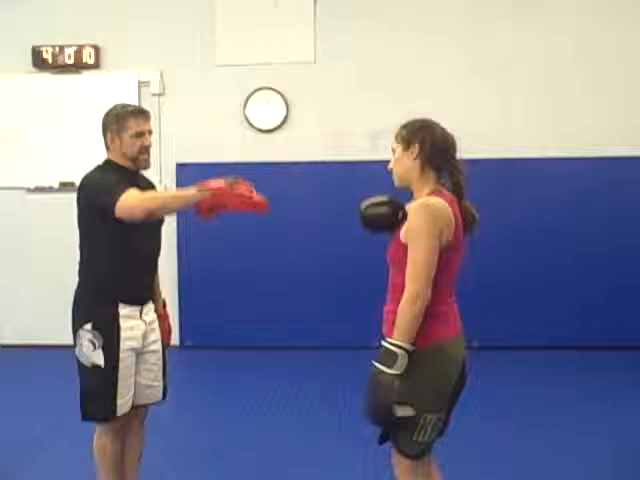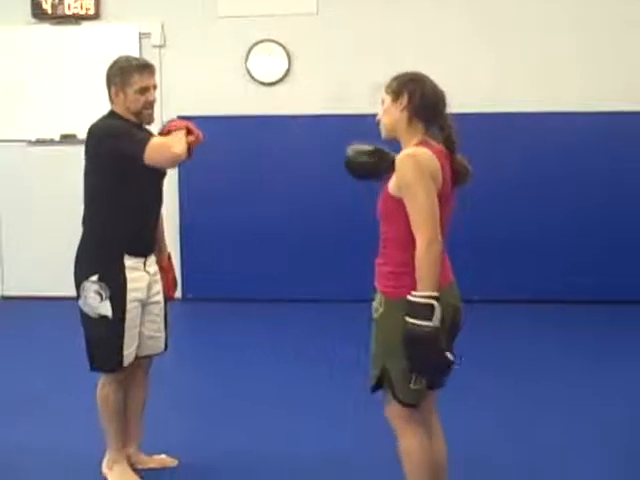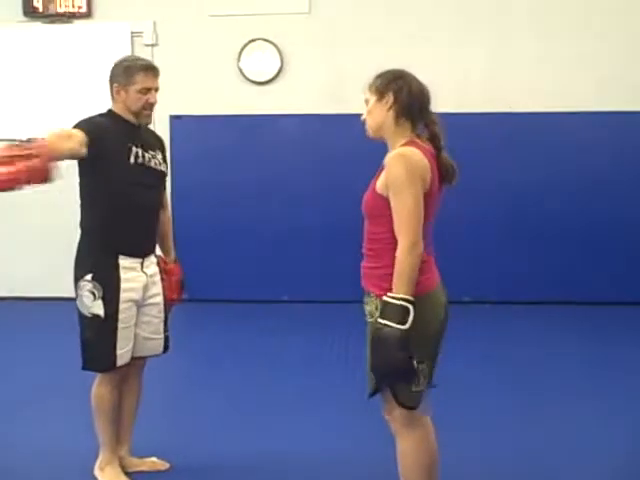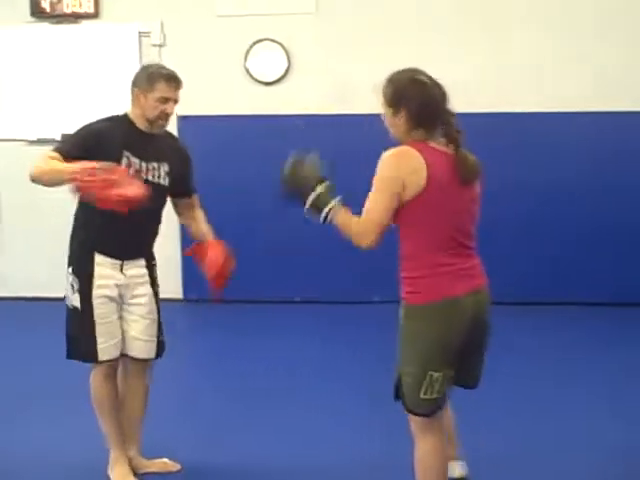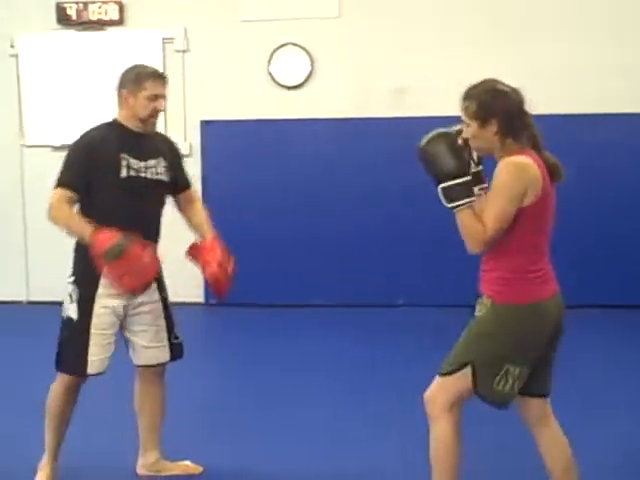
dt=0.5s
person 1, frame 1
left shoulder: (145, 186)
right shoulder: (98, 183)
right elbow: (137, 209)
left wrist: (158, 304)
right wrist: (201, 194)
left hip: (143, 314)
right hip: (106, 317)
left knee: (137, 413)
right knee: (111, 419)
person 1, frame 2
left shoulder: (145, 135)
right shoulder: (108, 133)
right elbow: (172, 154)
left wrist: (163, 255)
right wrist: (180, 133)
left hip: (145, 264)
right hip: (108, 267)
left knee: (141, 362)
right knee: (115, 368)
person 1, frame 3
left shoulder: (153, 141)
right shoulder: (101, 130)
left wrist: (169, 259)
left hip: (145, 266)
right hip: (106, 267)
left knee: (137, 363)
right knee: (110, 368)
person 1, frame 4
left shoulder: (174, 151)
right shoulder: (101, 134)
left elbow: (188, 208)
right elbow: (40, 169)
left wrist: (210, 244)
right wrist: (83, 172)
left hip: (140, 266)
right hip: (96, 264)
left knee: (139, 361)
right knee: (104, 363)
person 1, frame 5
left shoulder: (165, 148)
right shoulder: (93, 145)
left elbow: (188, 200)
right elbow: (58, 208)
left wrist: (211, 244)
right wrist: (101, 241)
left hip: (146, 273)
right hip: (101, 276)
left knee: (153, 367)
right knee: (73, 374)
person 2, frame 1
left shoulder: (428, 210)
right shoulder: (442, 204)
left elbow: (417, 294)
left wrist: (390, 365)
right wrist: (400, 219)
left hip: (423, 351)
right hip: (440, 345)
person 2, frame 2
left shoulder: (413, 160)
right shoulder: (432, 154)
left elbow: (429, 241)
left wrist: (423, 316)
right wrist: (388, 166)
left hip: (408, 301)
right hip: (426, 296)
left knee: (403, 415)
right knee: (422, 411)
person 2, frame 3
left shoulder: (402, 160)
right shoulder: (422, 154)
left elbow: (410, 246)
right elbow: (442, 178)
left wrist: (395, 317)
left hip: (402, 301)
right hip: (420, 296)
left knee: (403, 416)
right knee: (412, 411)
person 2, frame 4
left shoulder: (398, 161)
right shoulder: (463, 161)
left elbow: (366, 234)
left wrist: (320, 197)
left hip: (431, 305)
right hip: (473, 296)
left knee: (424, 421)
right knee: (429, 407)
person 2, frame 5
left shoulder: (515, 169)
right shoulder: (530, 163)
left elbow: (478, 240)
right elbow: (492, 220)
left wrist: (453, 183)
right wrist: (467, 178)
left hip: (513, 307)
right hip: (540, 303)
left knee: (440, 401)
right knee: (537, 414)
